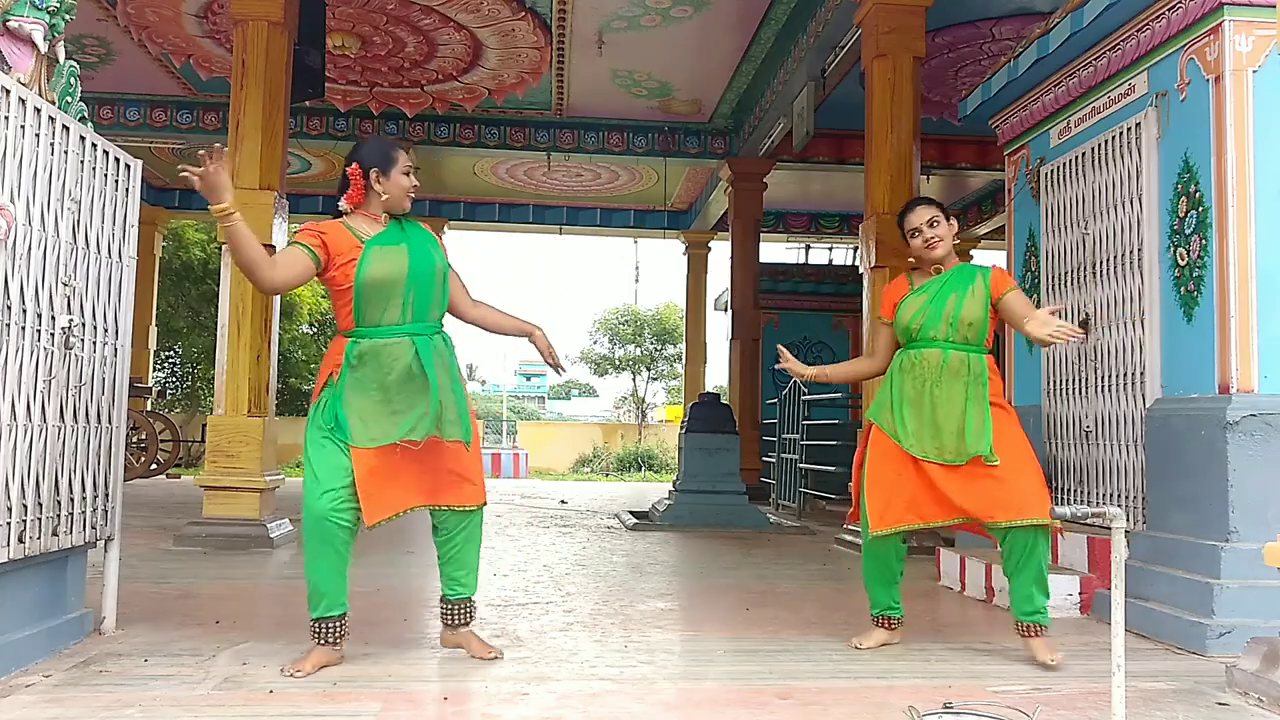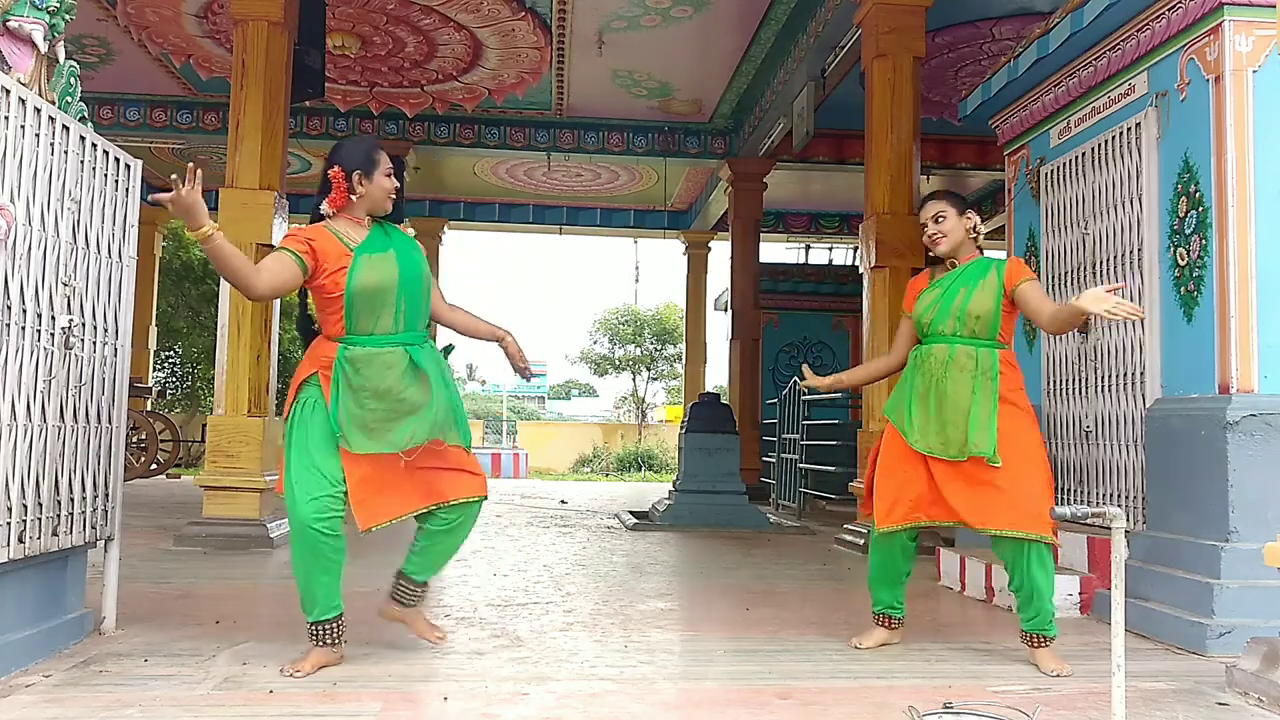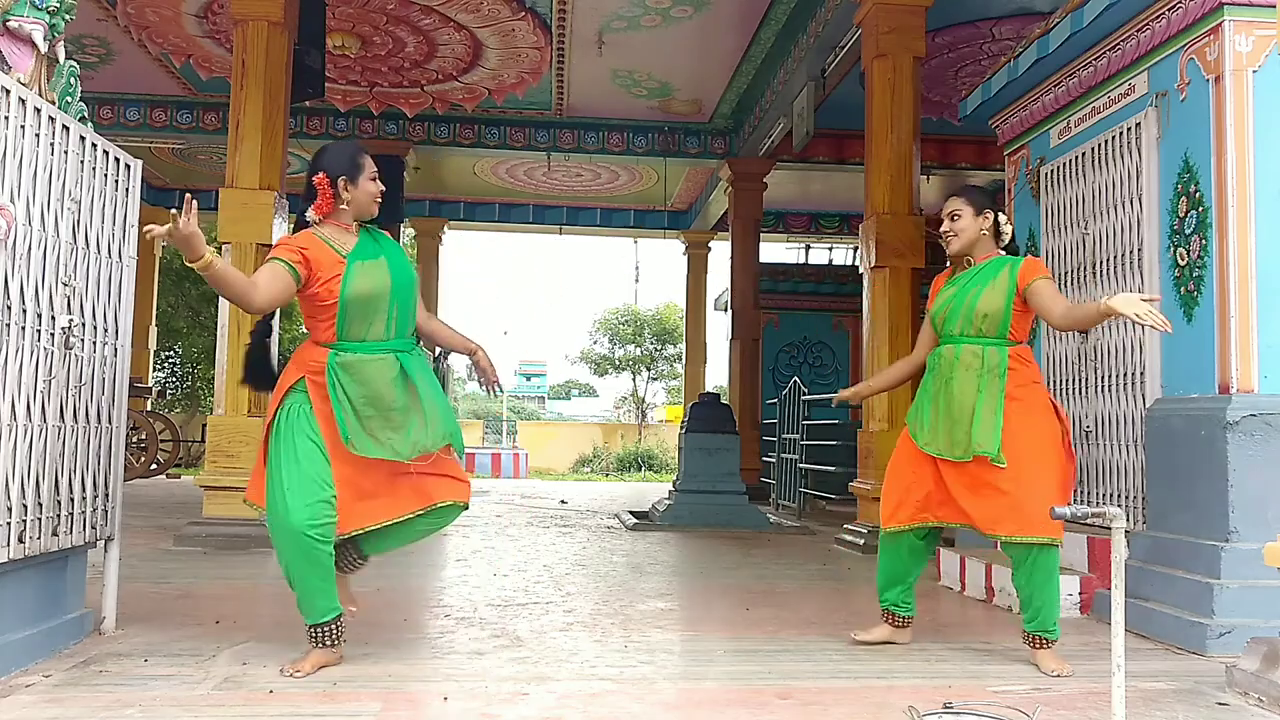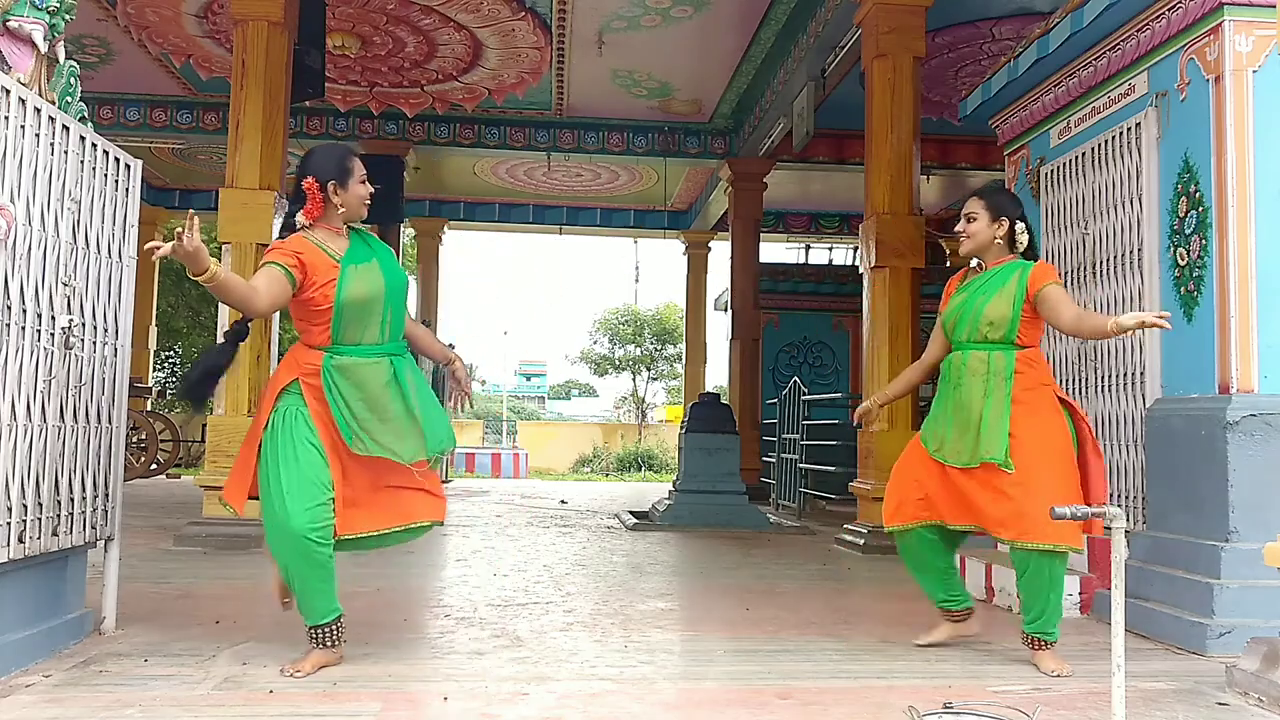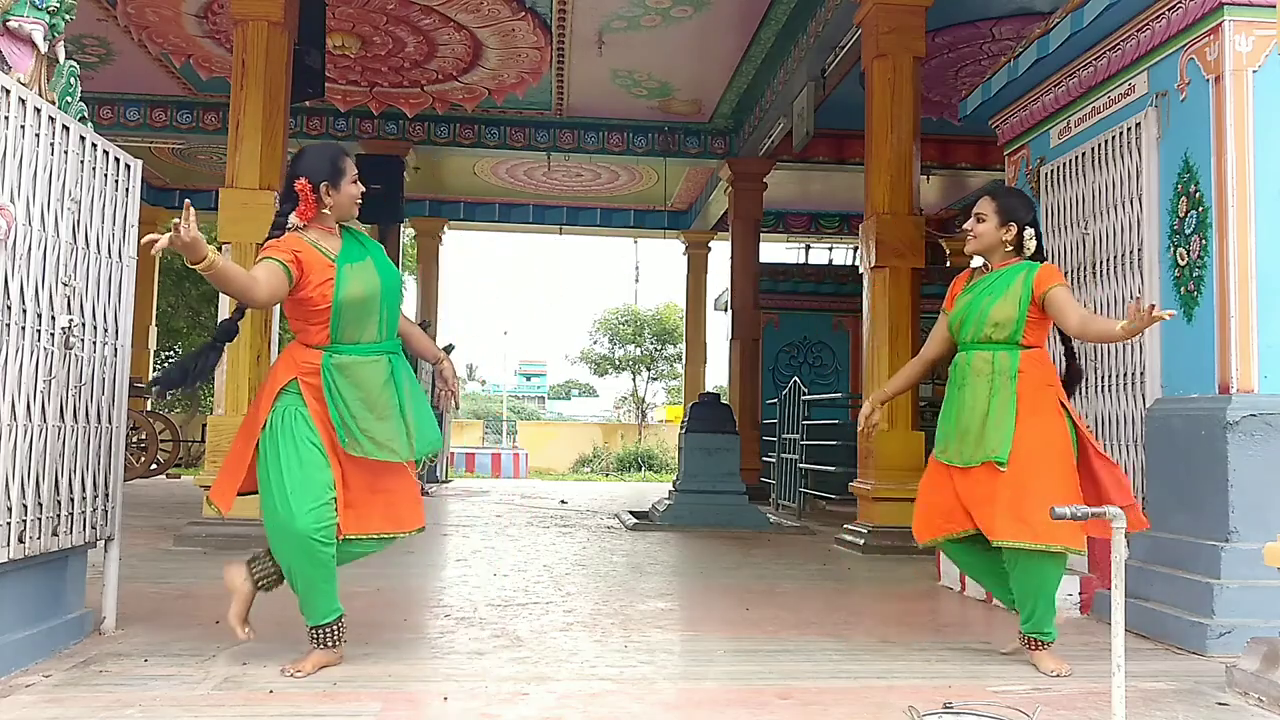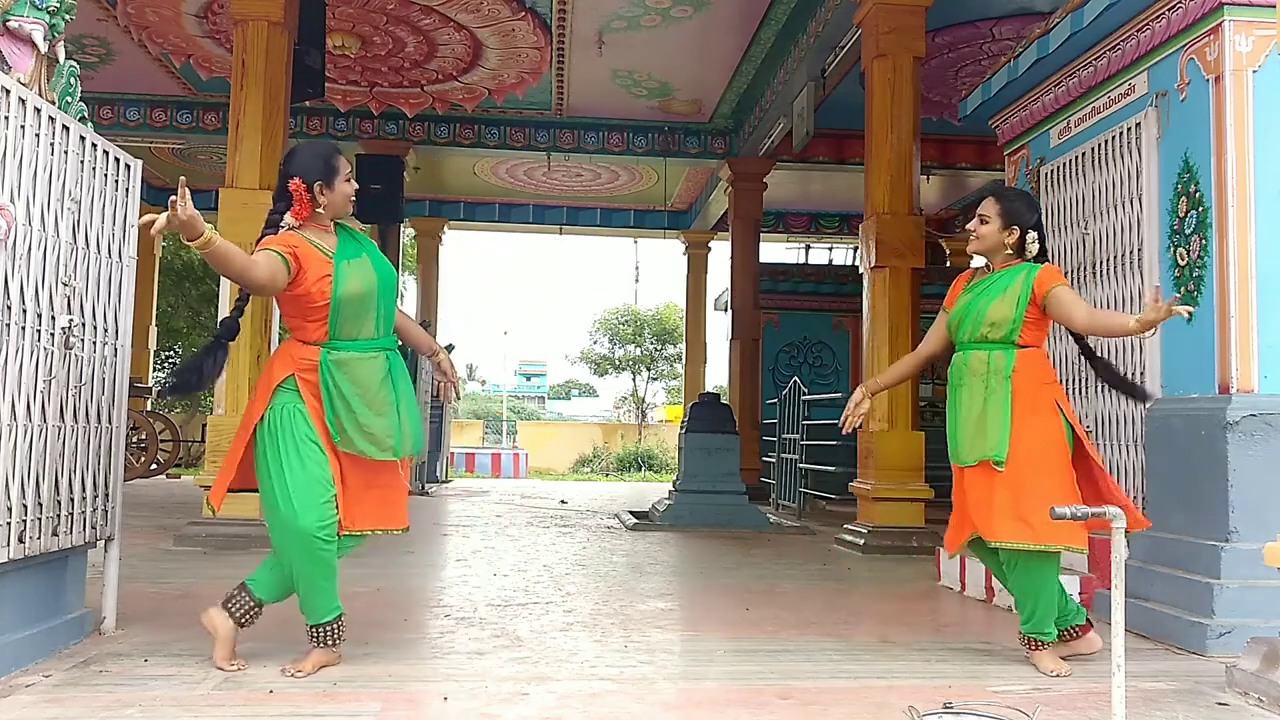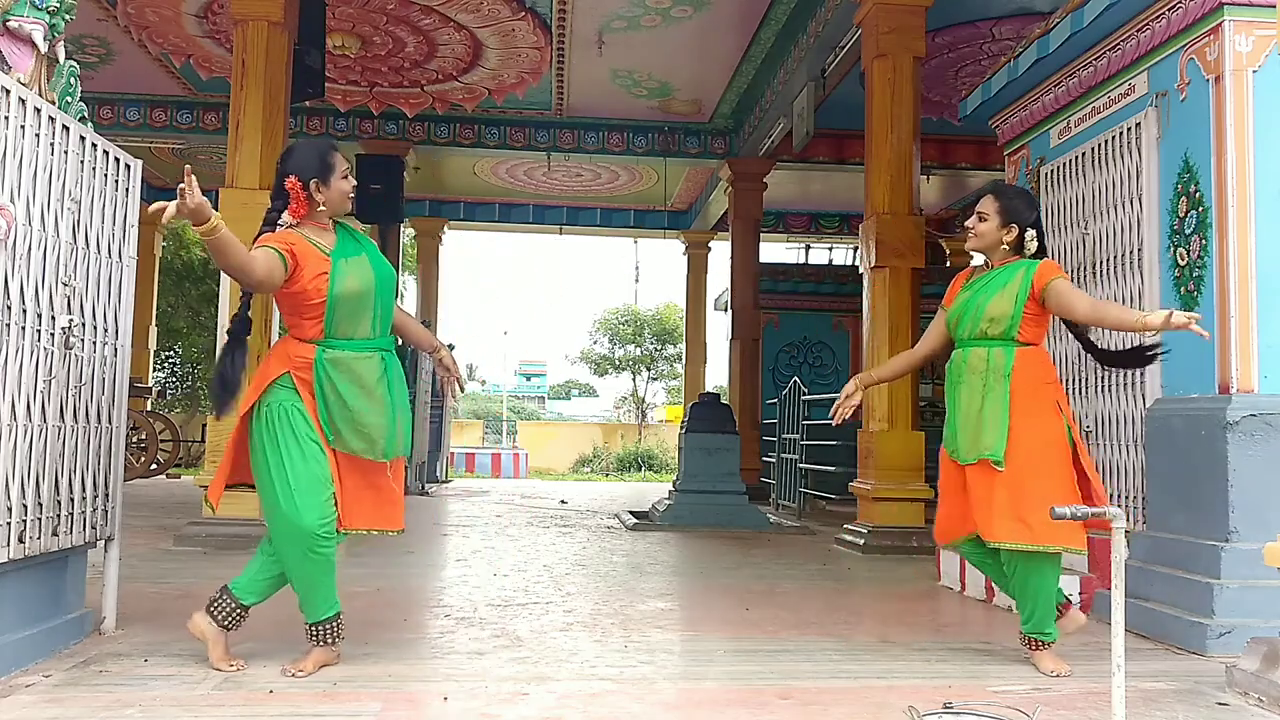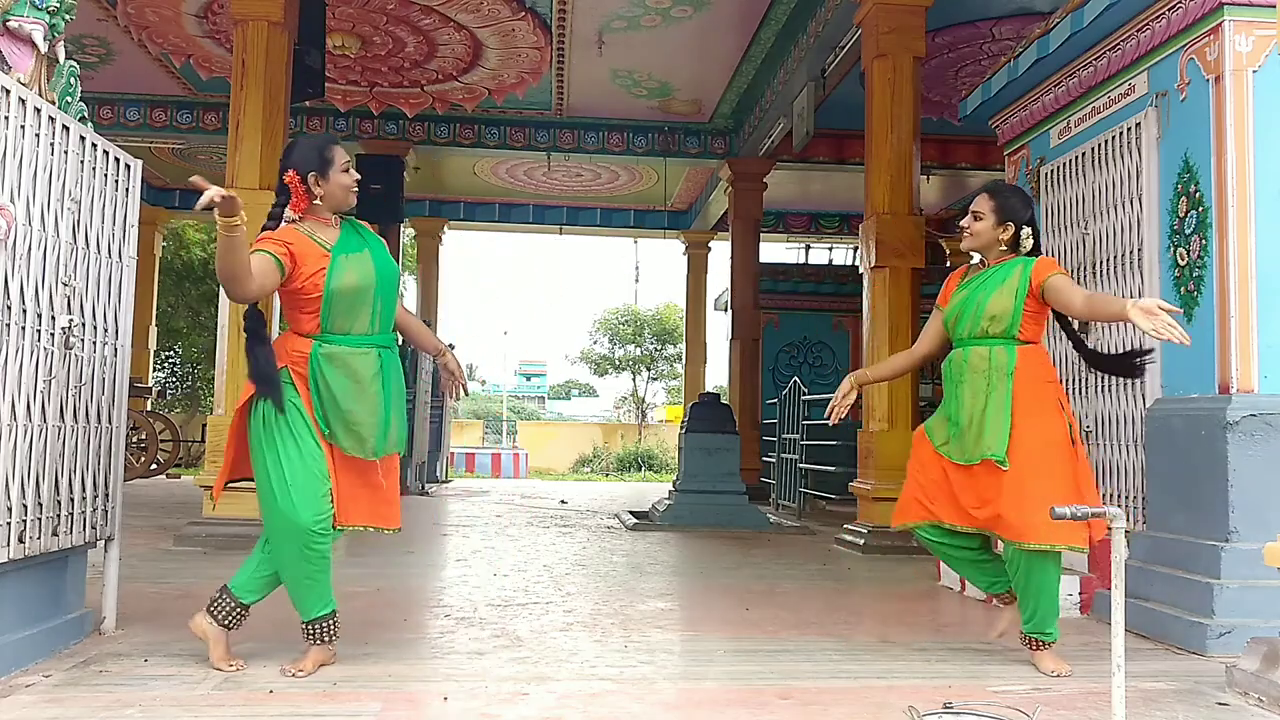
dt=0.1s
person 1, frame 1
left shoulder: (421, 236)
right shoulder: (328, 237)
left elbow: (465, 305)
right elbow: (268, 274)
left wrist: (529, 330)
right wrist: (223, 206)
left hip: (429, 383)
right hip: (359, 385)
left knee: (459, 497)
right knee: (327, 506)
left ankle: (456, 622)
right ankle: (326, 638)
person 1, frame 2
left shoulder: (401, 240)
right shoulder: (313, 241)
left elbow: (438, 307)
right elbow: (256, 283)
left wrist: (500, 334)
right wrist: (201, 225)
left hip: (413, 386)
right hip: (342, 390)
left knee: (460, 494)
right knee: (315, 513)
left ankle: (404, 597)
right ankle: (327, 638)
person 1, frame 3
left shoulder: (382, 243)
right shoulder: (303, 249)
left elbow: (413, 315)
right elbow: (256, 296)
left wrist: (469, 347)
right wrist: (198, 254)
left hip: (396, 395)
right hip: (326, 396)
left knee: (444, 495)
right knee: (303, 519)
left ankle: (347, 555)
right ankle: (326, 638)
person 1, frame 4
left shoulder: (372, 246)
right shoulder: (296, 253)
left elbow: (399, 319)
right elbow: (254, 299)
left wrist: (449, 356)
right wrist: (199, 260)
left hip: (385, 398)
right hip: (319, 398)
left knee: (417, 510)
right knee: (301, 522)
left ankle: (303, 560)
right ankle: (326, 639)
person 1, frame 5
left shoulder: (361, 243)
right shoulder: (290, 252)
left elbow: (389, 315)
right elbow: (253, 289)
left wrist: (437, 357)
right wrist: (197, 251)
left hip: (376, 398)
right hip: (313, 399)
left knee: (375, 524)
right knee: (307, 523)
left ankle: (256, 573)
right ankle: (327, 639)
person 1, frame 6
left shoulder: (357, 241)
right shoulder: (288, 248)
left elbow: (387, 311)
right elbow: (252, 272)
left wrist: (435, 351)
right wrist: (197, 232)
left hip: (371, 395)
right hip: (310, 396)
left knee: (349, 524)
right knee: (307, 520)
left ankle: (232, 611)
right ankle: (326, 638)
person 1, frame 7
left shoulder: (357, 240)
right shoulder: (284, 247)
left elbow: (389, 309)
right elbow: (244, 271)
left wrist: (437, 348)
right wrist: (208, 222)
left hip: (365, 396)
right hip: (305, 395)
left knee: (329, 524)
right knee: (306, 520)
left ankle: (221, 615)
right ankle: (324, 638)
person 1, frame 8
left shoulder: (364, 236)
right shoulder: (285, 243)
left elbow: (393, 310)
right elbow: (243, 286)
left wrist: (440, 351)
right wrist: (229, 221)
left hip: (365, 393)
right hip: (306, 392)
left knee: (316, 520)
right knee: (304, 517)
left ankle: (219, 616)
right ankle: (321, 637)
person 2, frame 1
left shoulder: (989, 280)
right shoulder: (898, 289)
left elbow: (1028, 319)
right elbow: (874, 362)
left wrist: (1041, 327)
right wrist: (810, 373)
left hip: (973, 408)
right hip: (905, 410)
left knee: (1021, 510)
right knee: (887, 515)
left ankle: (1033, 626)
right ankle: (887, 620)
person 2, frame 2
left shoulder: (1008, 271)
right shoulder: (921, 285)
left elbow: (1049, 317)
right elbow: (897, 357)
left wrist: (1080, 306)
right wrist: (834, 381)
left hip: (991, 405)
right hip: (922, 406)
left knee: (1016, 513)
right knee: (895, 511)
left ankle: (1039, 637)
right ankle: (888, 619)
person 2, frame 3
left shoulder: (1022, 270)
right shoulder: (944, 282)
left elbow: (1061, 313)
right elbow: (922, 354)
left wrist: (1107, 308)
right wrist: (866, 388)
left hip: (1007, 405)
right hip: (942, 407)
left knee: (1024, 515)
right knee: (910, 509)
left ankle: (1040, 637)
right ankle: (895, 618)
person 2, frame 4
left shoulder: (1033, 274)
right shoulder: (956, 285)
left elbow: (1071, 320)
right elbow: (931, 357)
left wrist: (1119, 324)
right wrist: (880, 398)
left hip: (1018, 408)
right hip: (958, 411)
left knee: (1033, 520)
right knee: (914, 509)
left ankle: (1041, 639)
right ankle: (957, 613)
person 2, frame 5
left shoulder: (1039, 277)
right shoulder: (963, 284)
left elbow: (1076, 321)
right elbow: (929, 354)
left wrist: (1126, 326)
right wrist: (880, 395)
left hip: (1023, 410)
right hip: (968, 414)
left knee: (1027, 522)
right knee: (959, 529)
left ankle: (1038, 638)
right ankle: (1029, 614)
person 2, frame 6
left shoulder: (1040, 277)
right shoulder: (963, 284)
left elbow: (1083, 317)
right elbow: (925, 352)
left wrist: (1138, 323)
right wrist: (870, 387)
left hip: (1021, 410)
right hip: (971, 413)
left knee: (1026, 522)
right knee: (980, 532)
left ankle: (1039, 639)
right ankle: (1075, 628)
person 2, frame 7
left shoulder: (1038, 273)
right shoulder: (962, 282)
left elbow: (1084, 309)
right elbow: (923, 349)
left wrist: (1143, 319)
right wrist: (865, 378)
left hip: (1020, 408)
right hip: (966, 412)
left knee: (1023, 522)
right knee: (969, 529)
left ankle: (1039, 639)
right ankle: (1057, 608)
person 2, frame 8
left shoulder: (1036, 270)
right shoulder: (958, 281)
left elbow: (1083, 302)
right elbow: (921, 350)
left wrist: (1130, 309)
right wrist: (859, 377)
left hip: (1020, 405)
right hip: (963, 410)
left knee: (1026, 519)
right knee: (934, 517)
left ankle: (1039, 639)
right ankle: (1008, 593)
